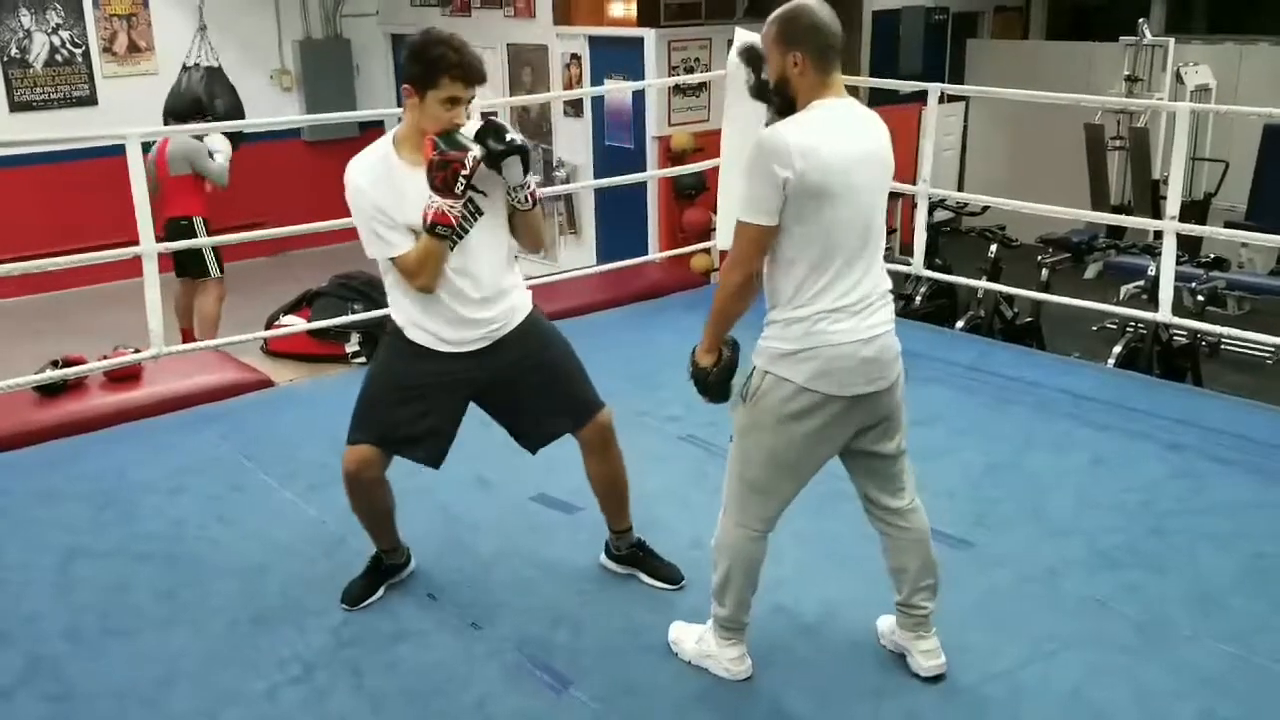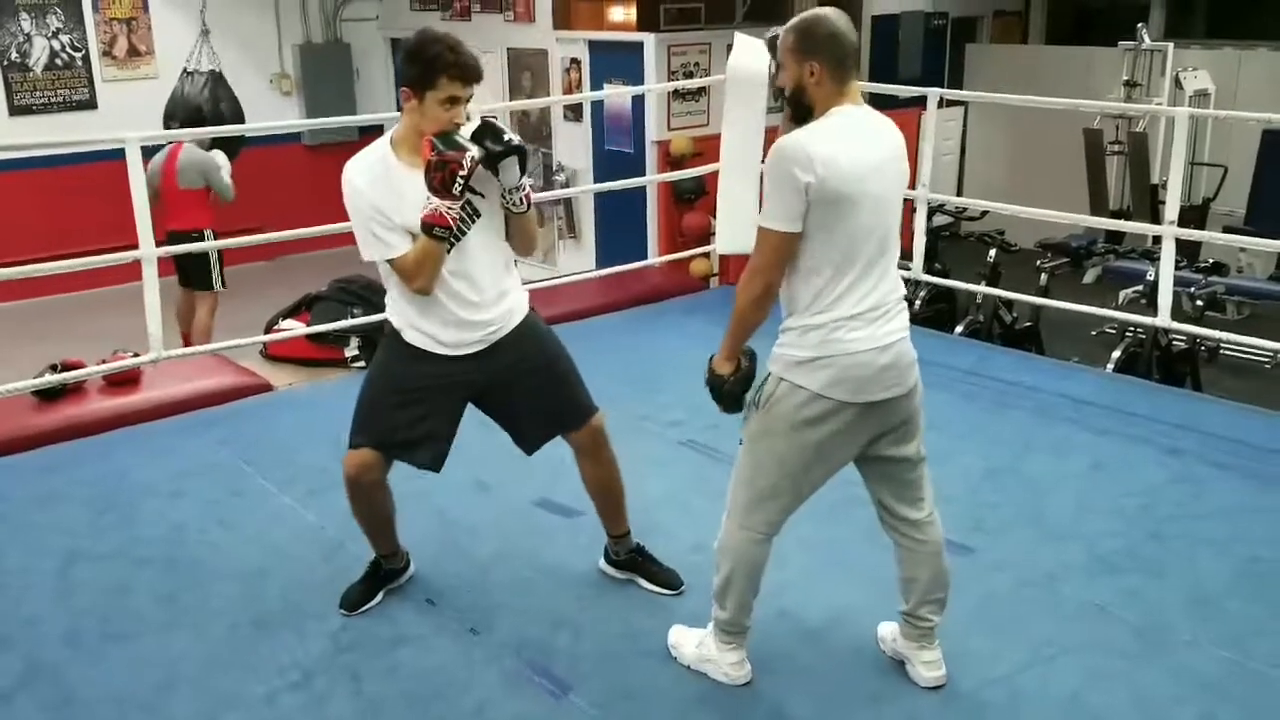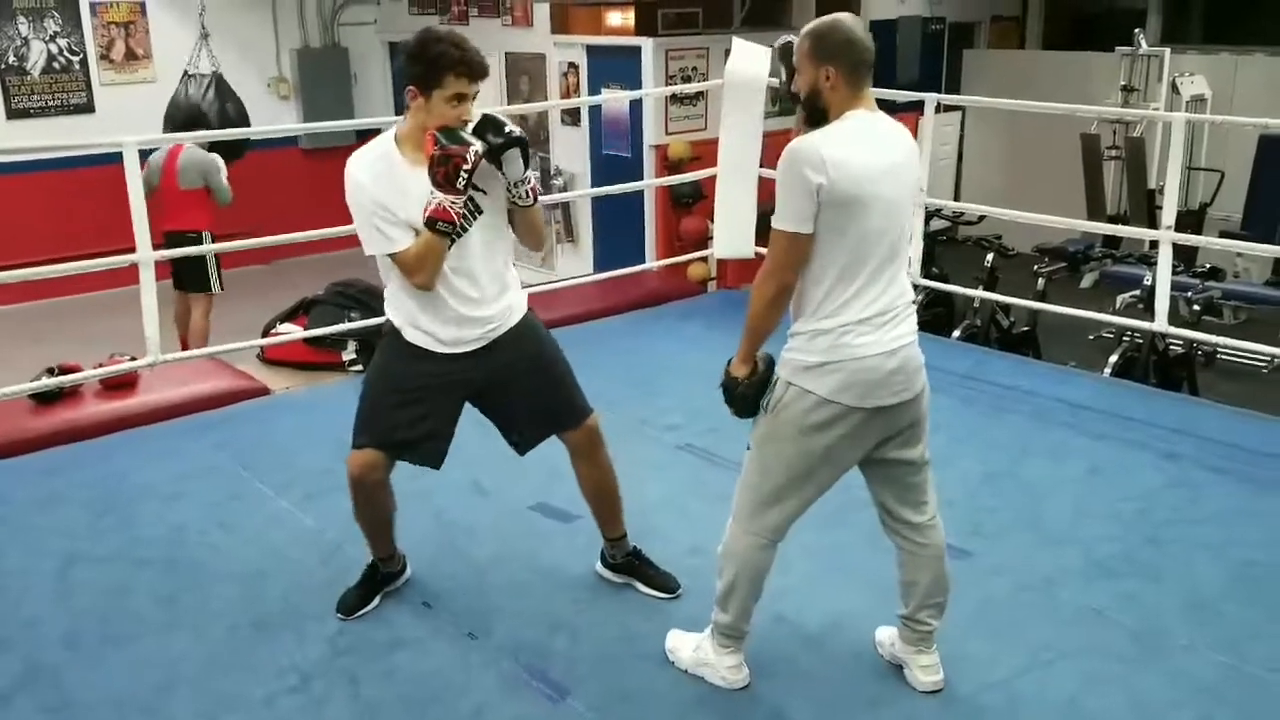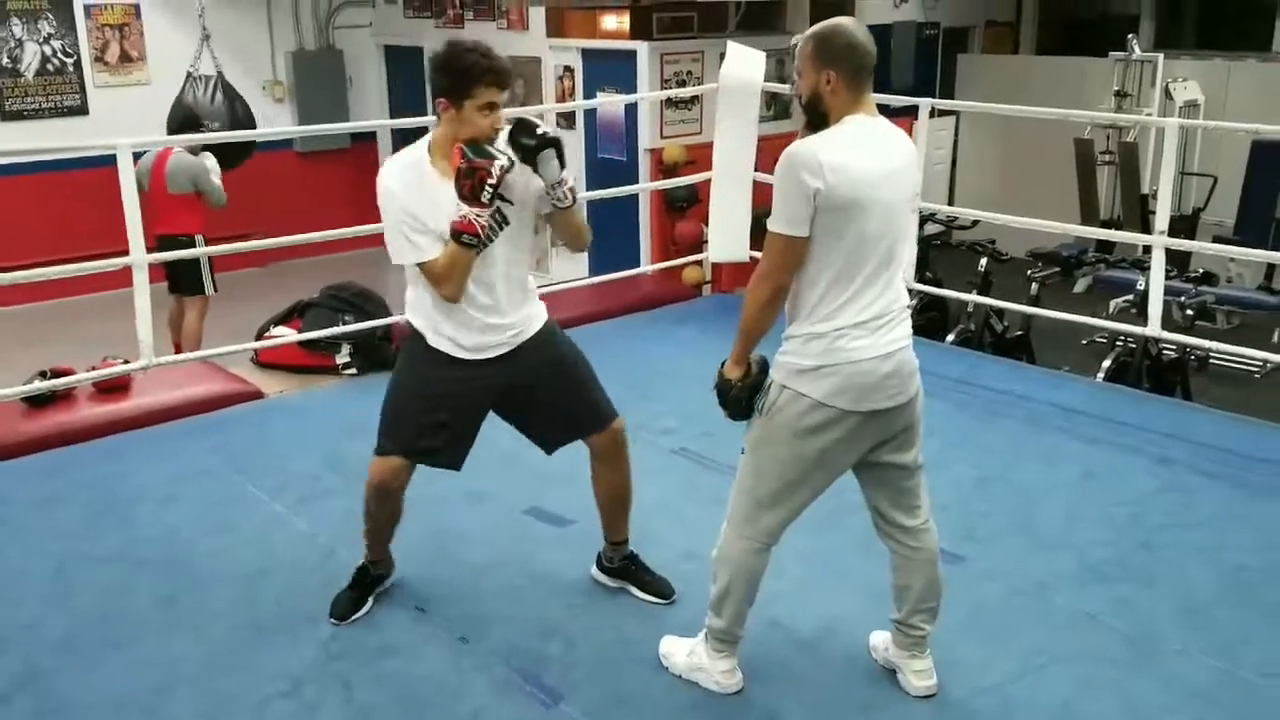
dt=0.2s
person 1, frame 1
left shoulder: (778, 144)
right shoulder: (872, 128)
left elbow: (743, 268)
left wrist: (710, 343)
right wrist: (775, 105)
left hip: (802, 366)
right hip: (877, 353)
left knee: (746, 512)
right knee: (896, 500)
left ankle: (725, 644)
right ankle: (919, 636)
person 1, frame 2
left shoulder: (796, 151)
right shoulder: (889, 135)
left elbow: (764, 275)
left wrist: (730, 354)
right wrist: (799, 103)
left hip: (817, 372)
right hip: (892, 362)
left knee: (750, 512)
right knee: (911, 510)
left ankle: (725, 647)
right ankle: (922, 645)
person 1, frame 3
left shoulder: (809, 154)
right shoulder: (902, 141)
left elbow: (778, 276)
left wrist: (745, 357)
right wrist: (809, 112)
left hip: (826, 377)
right hip: (900, 368)
left knee: (756, 517)
right knee: (914, 515)
left ankle: (723, 650)
right ankle: (919, 650)
person 1, frame 4
left shoulder: (807, 158)
right shoulder: (902, 146)
left elbow: (773, 278)
left wrist: (739, 358)
right wrist: (814, 118)
left hip: (821, 380)
right hip: (895, 372)
left knee: (750, 522)
right knee: (907, 519)
left ankle: (717, 655)
right ankle: (913, 654)
person 2, frame 1
left shoulder: (482, 144)
right shoulder: (367, 173)
left elbow: (534, 243)
right elbow: (420, 278)
left wrist: (518, 178)
right wrist: (445, 202)
left hip: (511, 326)
right hip: (425, 344)
left knee: (597, 428)
right knee: (360, 464)
left ankle: (624, 545)
right ankle: (391, 557)
person 2, frame 2
left shoulder: (479, 146)
right shoulder: (365, 174)
left elbow: (526, 246)
right elbow: (417, 279)
left wrist: (513, 179)
right wrist: (443, 203)
left hip: (508, 328)
right hip: (423, 346)
left knee: (589, 432)
right knee: (361, 467)
left ankle: (622, 550)
right ankle: (391, 562)
person 2, frame 3
left shoulder: (486, 144)
right shoulder: (368, 169)
left elbow: (536, 242)
right elbow: (420, 275)
left wrist: (518, 172)
right wrist: (447, 197)
left hip: (505, 328)
right hip: (422, 344)
left knee: (585, 433)
right knee: (365, 466)
left ankle: (618, 553)
right ankle: (386, 565)
person 2, frame 4
left shoulder: (519, 150)
right shoulder: (402, 177)
left elbow: (578, 239)
right elbow: (445, 284)
left wrist: (553, 172)
right wrist: (475, 209)
left hip: (526, 333)
right hip: (445, 343)
left knee: (609, 437)
right knee: (388, 472)
left ankle: (617, 558)
right ankle: (374, 567)
person 3, frame 1
left shoulder: (157, 149)
right shoulder: (189, 144)
right elbow: (220, 180)
right wrist: (221, 155)
left hip: (171, 225)
right hip: (190, 223)
left knee: (187, 284)
right knee: (212, 289)
left ankle: (188, 342)
person 3, frame 2
left shoulder: (159, 159)
right shoulder: (202, 158)
left elbow: (152, 197)
right elbow: (229, 196)
right wrist: (224, 174)
left hip: (173, 235)
right hip: (198, 235)
left knee: (188, 291)
right knee: (207, 301)
left ankle: (189, 348)
person 3, frame 3
left shoulder: (156, 158)
right shoulder: (202, 159)
left elbow: (144, 192)
right elbow: (225, 198)
right wrist: (220, 176)
left hip: (170, 236)
right hip: (196, 236)
left knee: (184, 295)
right knee: (201, 302)
left ankle: (186, 350)
person 3, frame 4
left shoulder: (147, 160)
right shoulder: (192, 164)
left elbow: (137, 188)
right elbow: (220, 200)
right wrist: (213, 175)
left hip: (163, 240)
right hip: (188, 240)
left knee: (179, 300)
right knee: (196, 306)
left ankle: (180, 354)
